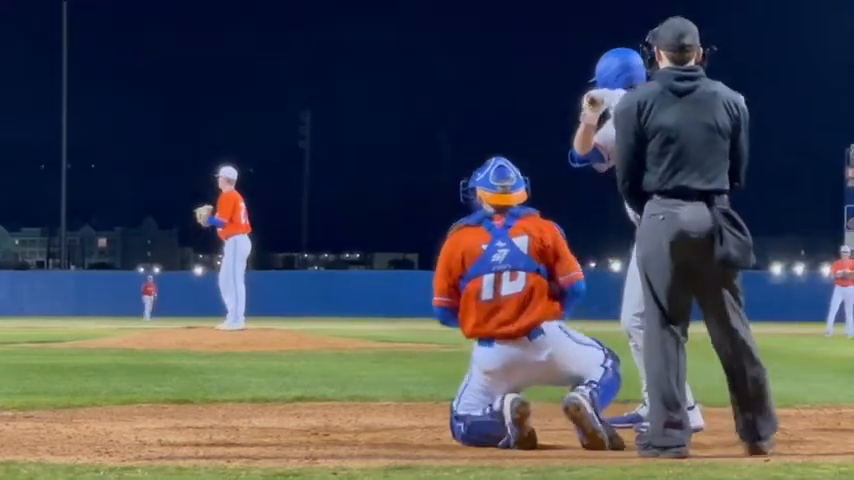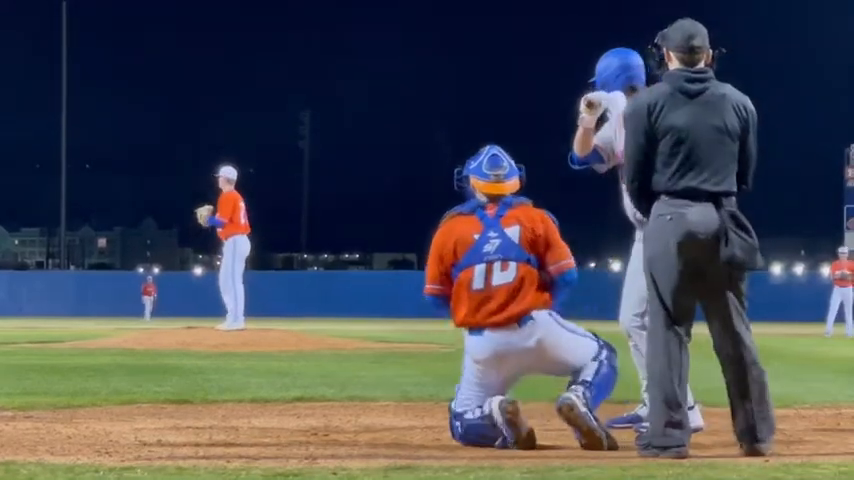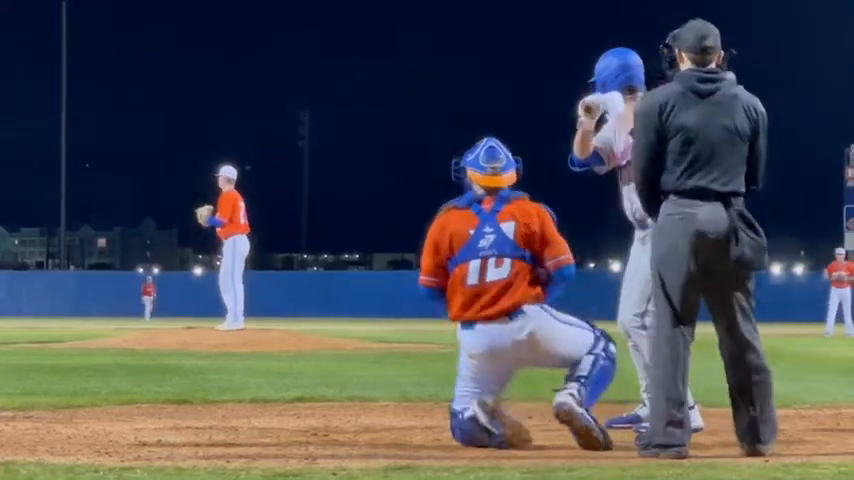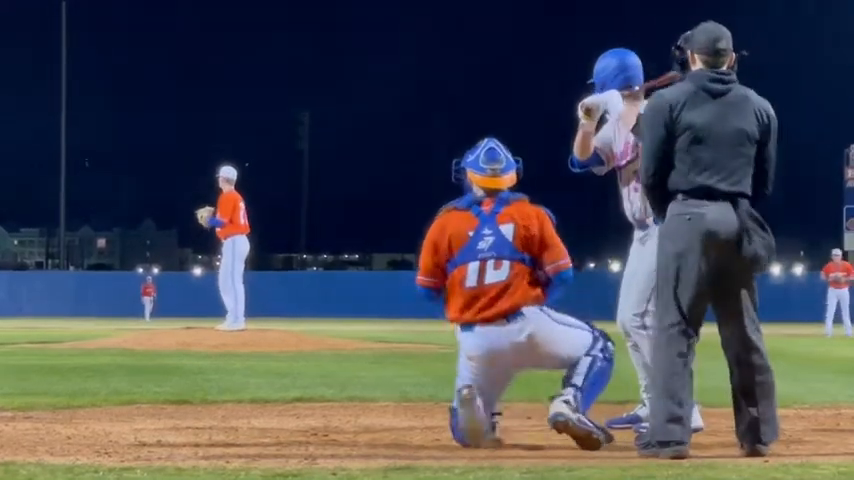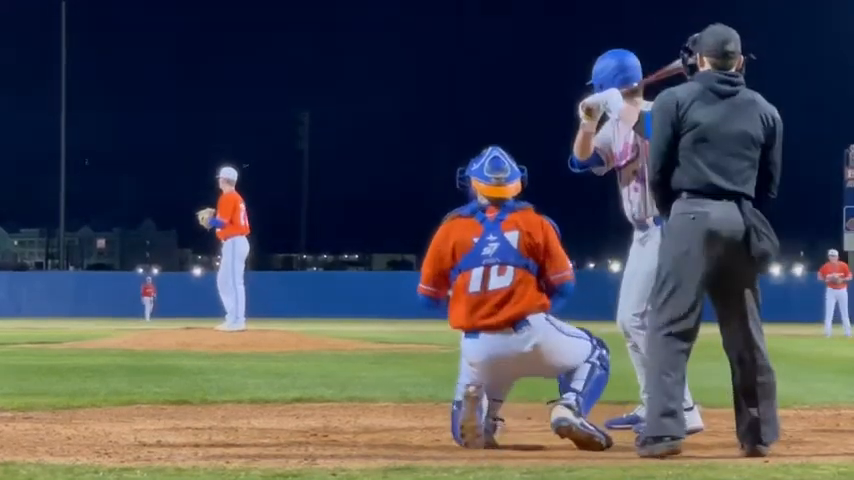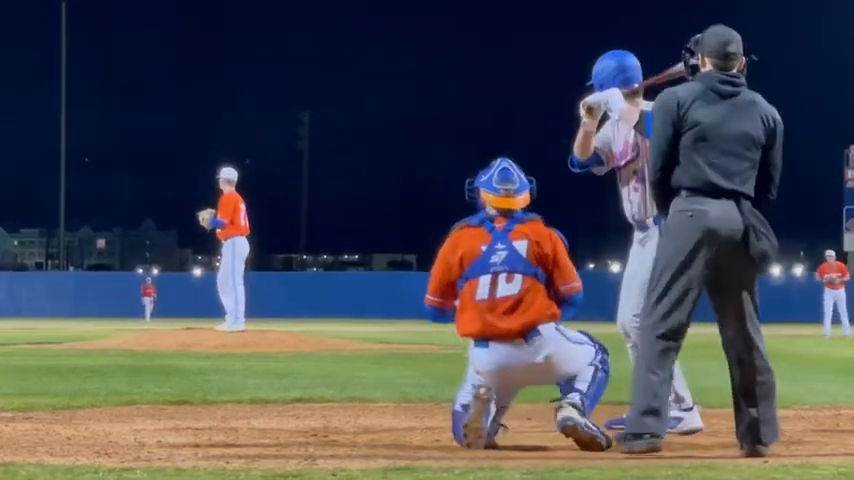
dt=0.1s
person 1, frame 1
left shoulder: (636, 102)
right shoulder: (731, 101)
left elbow: (627, 178)
right elbow: (738, 172)
left hip: (663, 218)
right hip: (716, 219)
left knee: (664, 330)
right knee: (732, 330)
left ankle: (667, 436)
right ankle: (757, 430)
person 1, frame 2
left shoulder: (647, 103)
right shoulder: (739, 103)
left elbow: (635, 178)
right elbow: (745, 175)
left hip: (670, 219)
right hip: (722, 220)
left knee: (668, 331)
right knee: (734, 332)
left ankle: (668, 436)
right ankle: (755, 432)
person 1, frame 3
left shoulder: (657, 102)
right shoulder: (749, 105)
left elbow: (644, 176)
right elbow: (756, 176)
left hip: (681, 217)
right hip: (731, 220)
left knee: (672, 331)
right knee: (740, 332)
left ankle: (668, 435)
right ankle: (757, 433)
person 1, frame 4
left shoulder: (667, 101)
right shoulder: (759, 107)
left elbow: (651, 175)
right elbow: (764, 181)
left hip: (688, 217)
right hip: (739, 221)
left knee: (675, 330)
right knee: (744, 332)
left ankle: (669, 434)
right ankle: (758, 434)
person 1, frame 5
left shoulder: (675, 100)
right shoulder: (766, 111)
left elbow: (658, 173)
right elbow: (769, 183)
left wrist: (672, 214)
left hip: (693, 216)
right hip: (742, 221)
left knee: (670, 326)
right knee: (745, 332)
left ankle: (661, 429)
right ankle: (758, 434)
person 1, frame 6
left shoulder: (676, 99)
right shoulder: (767, 112)
left elbow: (658, 171)
right elbow: (769, 185)
left wrist: (671, 213)
left hip: (692, 215)
right hip: (741, 222)
left knee: (661, 324)
right knee: (744, 332)
left ankle: (645, 426)
right ankle: (758, 434)
person 2, frame 1
right shoulder: (616, 124)
right elbow: (582, 156)
left wrist: (621, 109)
right wrist: (589, 117)
left knee: (640, 318)
right knee: (631, 320)
left ankle: (684, 410)
right ankle: (654, 405)
person 2, frame 2
right shoulder: (615, 124)
right elbow: (582, 157)
left wrist: (622, 112)
right wrist: (587, 119)
right hip: (646, 231)
left knee: (640, 319)
right knee: (631, 320)
left ankle: (684, 410)
right ankle: (654, 405)
person 2, frame 3
right shoulder: (615, 125)
right elbow: (582, 160)
left wrist: (622, 111)
right wrist: (587, 122)
right hip: (645, 231)
left knee: (639, 319)
right knee: (629, 320)
left ankle: (684, 410)
right ankle: (655, 405)
person 2, frame 4
right shoulder: (614, 125)
right elbow: (582, 161)
left wrist: (619, 110)
right wrist: (587, 123)
right hip: (645, 231)
left knee: (640, 319)
right knee: (628, 320)
right ankle: (655, 405)
person 2, frame 5
right shoulder: (614, 125)
right elbow: (582, 161)
left wrist: (623, 108)
right wrist: (588, 122)
right hip: (644, 232)
left knee: (639, 319)
right knee: (628, 321)
left ankle: (684, 410)
person 2, frame 6
right shoulder: (613, 126)
right elbow: (582, 161)
left wrist: (623, 107)
right wrist: (589, 121)
right hip: (645, 232)
left knee: (639, 319)
right knee: (628, 322)
left ankle: (683, 409)
person 3, frame 1
left shoulder: (458, 239)
right shoulder: (542, 228)
left elbow: (444, 312)
right elbow: (575, 288)
left hip: (492, 353)
right hip: (545, 340)
left knee: (465, 425)
right knee: (606, 365)
left ankle: (504, 412)
right ankle: (584, 401)
person 3, frame 2
left shoulder: (450, 227)
right shoulder: (535, 218)
left elbow: (436, 300)
right elbow: (565, 277)
left hip: (483, 342)
right hip: (534, 328)
left knee: (464, 424)
right knee: (602, 358)
left ankle: (496, 412)
right ankle: (578, 400)
person 3, frame 3
left shoulder: (446, 220)
right shoulder: (531, 212)
left elbow: (431, 289)
right elbow: (563, 271)
left hip: (477, 336)
right hip: (528, 323)
left knee: (466, 428)
right knee: (601, 349)
left ankle: (486, 414)
right ankle: (571, 400)
person 3, frame 4
left shoulder: (445, 221)
right shoulder: (530, 214)
left elbow: (428, 289)
right elbow: (561, 274)
left hip: (477, 338)
right hip: (526, 324)
left knee: (466, 429)
right knee: (599, 349)
left ankle: (474, 407)
right ankle: (568, 406)
person 3, frame 5
left shoulder: (451, 229)
right shoulder: (535, 223)
left elbow: (429, 297)
right elbow: (563, 287)
left hip: (479, 346)
right hip: (532, 333)
left knee: (464, 429)
right knee: (594, 354)
left ankle: (475, 409)
right ankle: (569, 410)
person 3, frame 6
left shoulder: (458, 239)
right shoulder: (542, 234)
left elbow: (435, 310)
right elbow: (571, 298)
left hip: (488, 355)
right hip: (540, 343)
left knee: (467, 431)
right knee: (595, 358)
left ankle: (482, 412)
right ankle: (574, 410)
person 4, frame 1
left shoulder: (227, 196)
right shoulder: (236, 197)
left elbow: (221, 222)
left wrist: (207, 219)
right wrist: (211, 218)
left hip: (235, 242)
right hip: (239, 241)
left knee: (233, 280)
right knee: (226, 280)
left ankle: (237, 320)
right ankle: (233, 318)
person 4, frame 2
left shoulder: (227, 196)
right shoulder: (236, 196)
left elbow: (221, 222)
left wrist: (207, 219)
right wrist: (211, 218)
left hip: (234, 242)
right hip: (238, 241)
left knee: (232, 280)
right knee: (226, 281)
left ankle: (236, 320)
right ankle: (233, 318)
person 4, frame 3
left shoulder: (227, 196)
right shoulder: (236, 196)
left elbow: (221, 221)
left wrist: (207, 219)
right wrist: (210, 217)
left hip: (234, 242)
right hip: (237, 241)
left knee: (232, 281)
right knee: (226, 280)
left ankle: (236, 320)
right ankle: (232, 318)
person 4, frame 4
left shoulder: (227, 196)
right shoulder: (236, 196)
left elbow: (222, 222)
left wrist: (209, 219)
right wrist: (213, 218)
left hip: (234, 242)
right hip: (238, 242)
left knee: (232, 281)
right knee: (225, 281)
left ankle: (237, 320)
right ankle: (233, 319)
person 4, frame 5
left shoulder: (227, 197)
right shoulder: (236, 198)
left elbow: (222, 222)
left wrist: (209, 221)
right wrist: (213, 219)
left hip: (234, 243)
right hip: (236, 242)
left knee: (233, 281)
right knee: (224, 281)
left ankle: (237, 321)
right ankle: (233, 318)
person 4, frame 6
left shoulder: (228, 198)
right shoulder: (236, 198)
left elbow: (222, 223)
left wrist: (209, 221)
right wrist: (214, 219)
left hip: (234, 243)
right hip: (236, 243)
left knee: (233, 282)
right knee: (224, 281)
left ankle: (237, 321)
right ankle: (232, 319)
